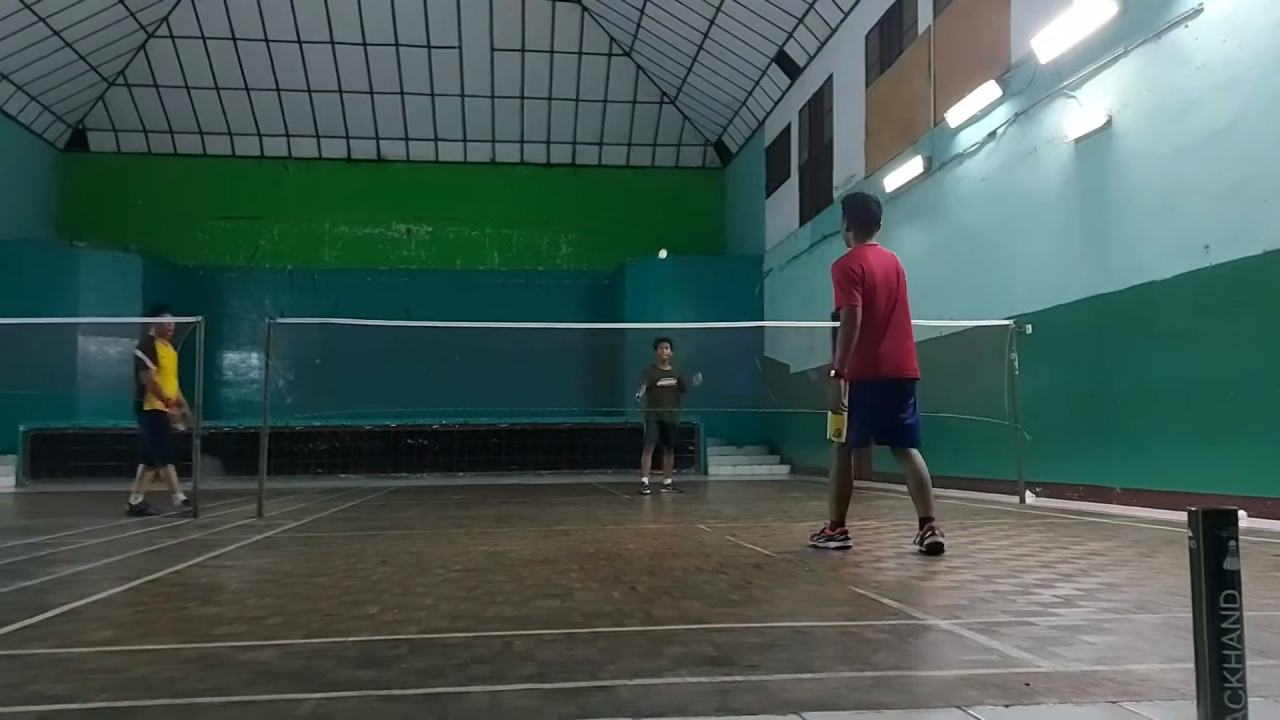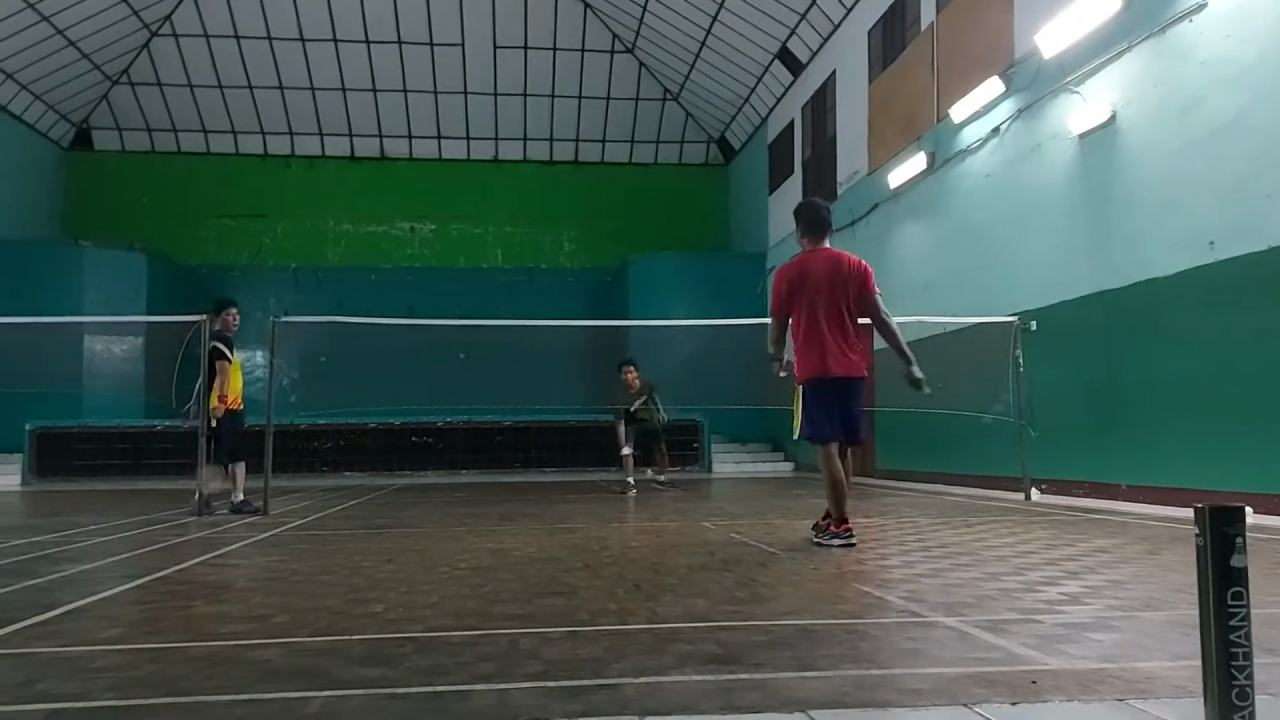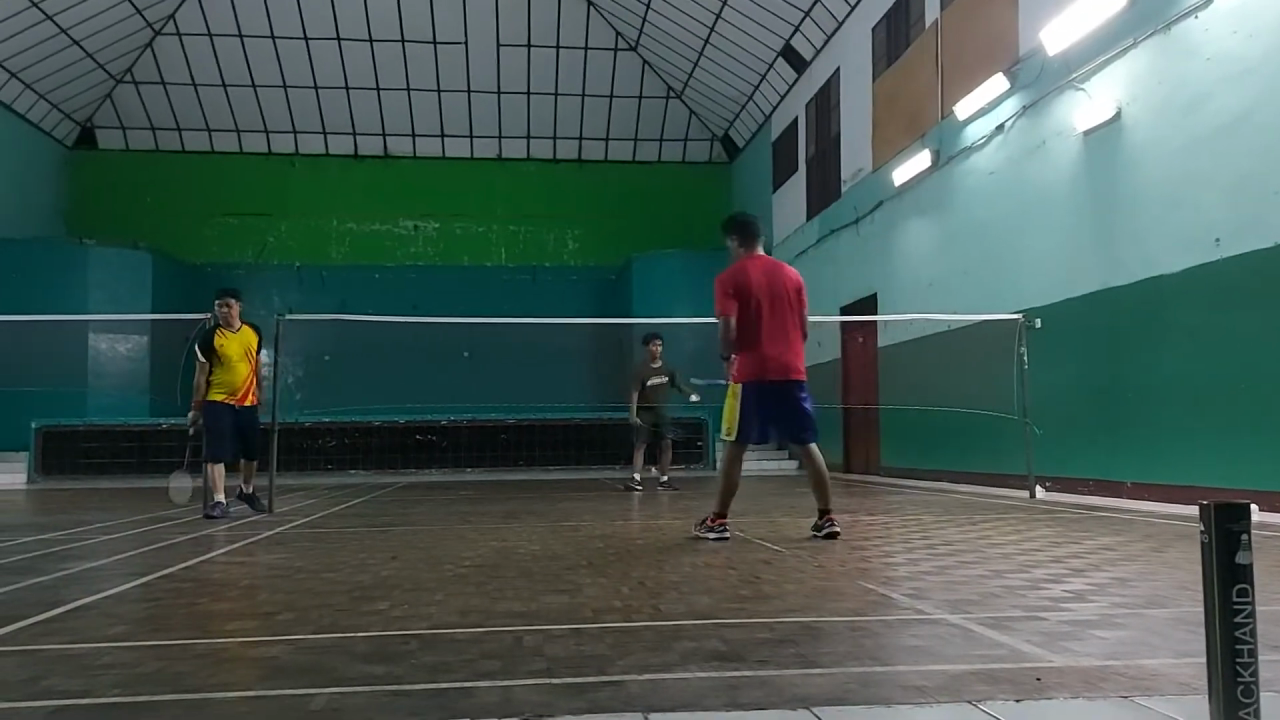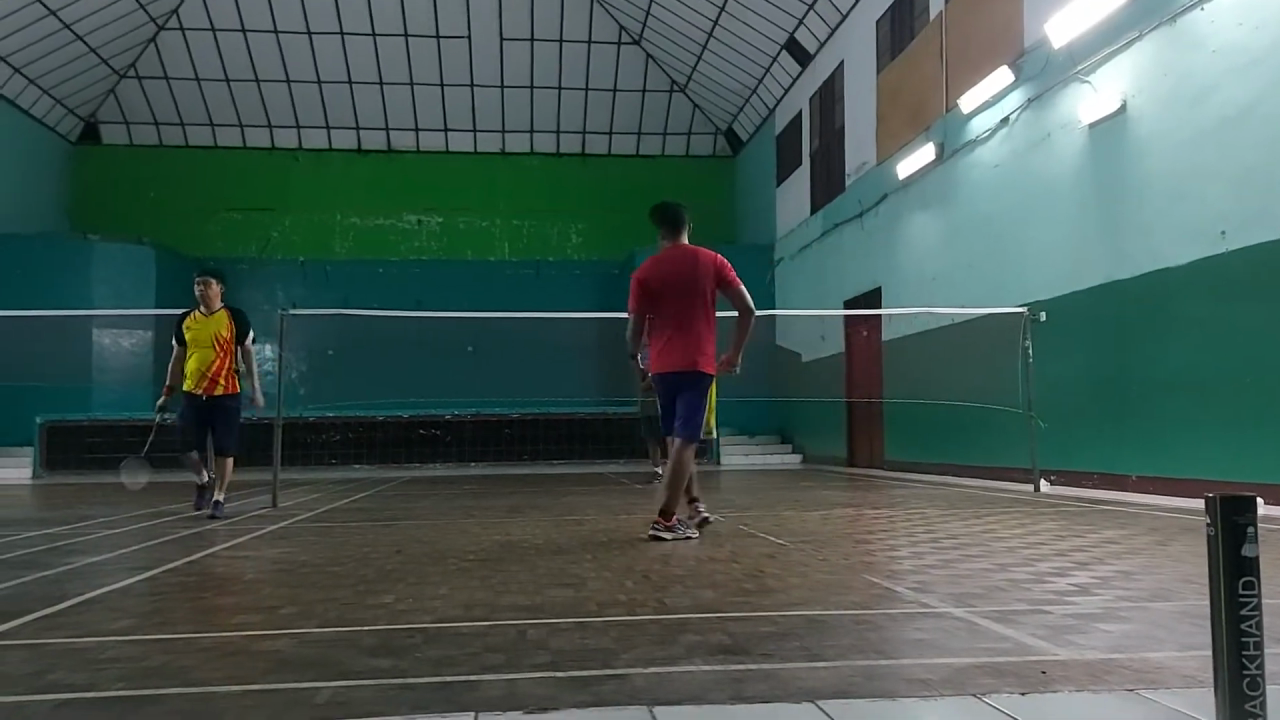
dt=0.7s
person 1, frame 1
left shoulder: (847, 264)
right shoulder: (893, 261)
left elbow: (852, 322)
left wrist: (838, 373)
left hip: (865, 373)
right hip: (903, 370)
left knee: (847, 448)
right knee: (907, 449)
left ankle: (836, 528)
right ankle: (929, 526)
person 1, frame 2
left shoulder: (788, 273)
right shoulder: (857, 267)
left elbow: (777, 329)
right elbow: (882, 320)
left wrist: (778, 358)
right wrist: (910, 362)
left hip: (814, 372)
right hip: (853, 370)
left knee: (826, 447)
right knee: (843, 445)
left ankle: (841, 524)
right ankle: (833, 518)
person 1, frame 3
left shoulder: (730, 278)
right shoulder: (791, 275)
left elbow: (728, 331)
right elbow: (802, 328)
left wrist: (727, 357)
left hip: (751, 375)
right hip: (791, 372)
left knee: (735, 447)
right knee: (807, 445)
left ankle: (718, 520)
right ankle: (826, 517)
person 1, frame 4
left shoulder: (645, 272)
right shoulder: (712, 262)
left elbow: (635, 328)
right elbow: (747, 310)
left wrist: (635, 355)
right wrist: (735, 353)
left hip: (662, 366)
right hip: (697, 364)
left knee: (676, 436)
right knee: (685, 441)
left ankle: (693, 504)
right ankle: (666, 519)
person 2, frame 1
left shoulder: (170, 347)
right shoulder: (146, 347)
right elbow: (150, 381)
left wrist: (183, 406)
right wrist: (170, 405)
left hip: (166, 410)
right hip: (152, 409)
left knee: (151, 458)
right knee: (163, 456)
left ankle: (135, 502)
right ankle: (180, 500)
person 2, frame 2
left shoulder: (225, 341)
right shoulder: (221, 341)
right elbow: (222, 373)
right wrist: (221, 401)
left hip: (234, 408)
right hip: (221, 408)
left knee: (238, 455)
right knee: (218, 457)
left ankle: (238, 500)
right ankle: (201, 497)
person 2, frame 3
left shoulder: (253, 332)
right shoulder: (209, 337)
right elbow: (201, 374)
left wrist: (259, 391)
right wrist: (197, 407)
left hip: (248, 403)
right hip: (218, 403)
left knee: (251, 453)
right knee: (216, 454)
left ankle: (247, 491)
right ankle: (219, 502)
person 2, frame 4
left shoulder: (235, 317)
right shoulder: (186, 320)
left elbow: (248, 354)
right elbow: (177, 358)
left wrist: (255, 388)
right wrist: (167, 392)
left hip: (224, 394)
right hip: (191, 393)
left knee: (224, 449)
right knee: (187, 446)
left ankle: (218, 499)
right ankle: (205, 481)
